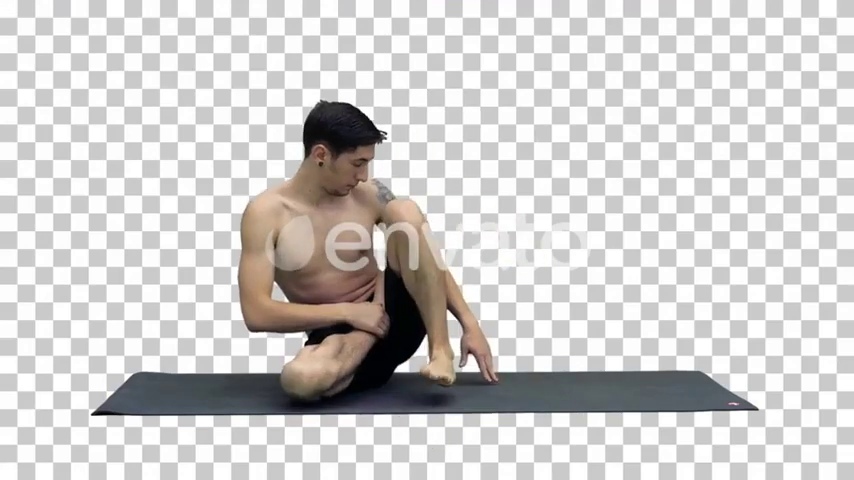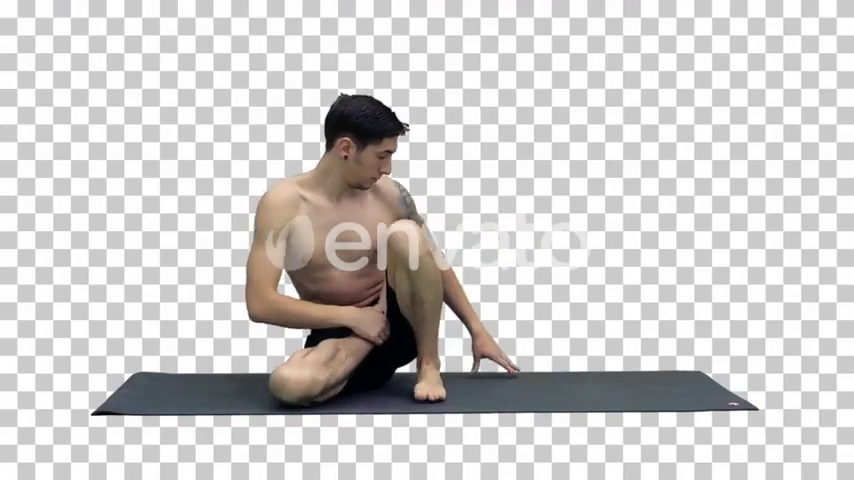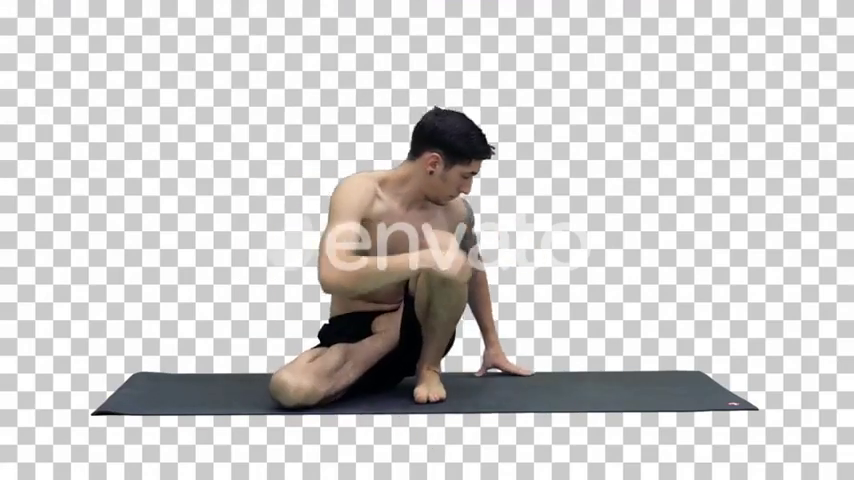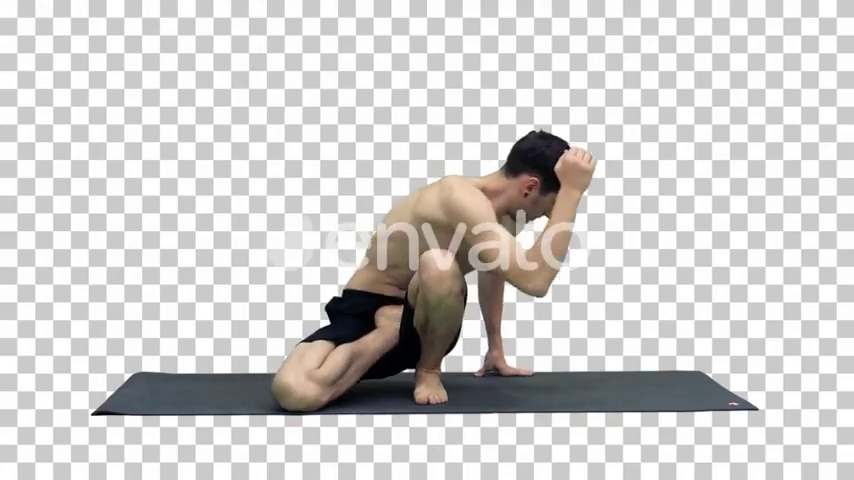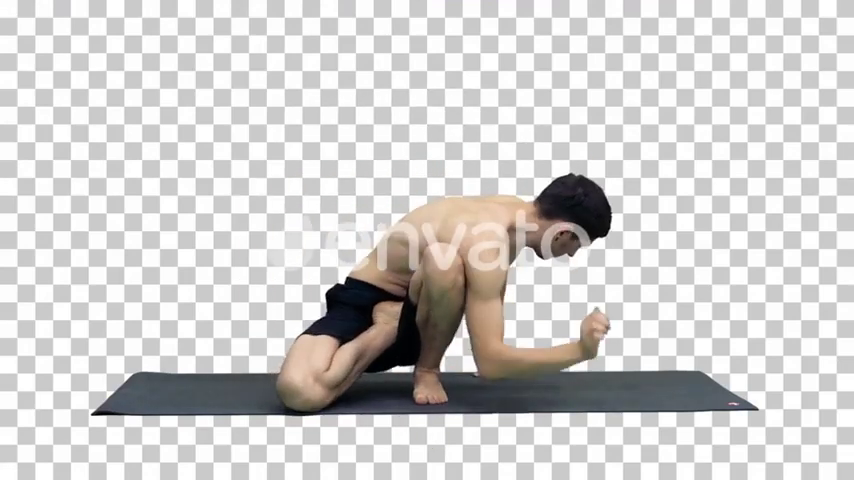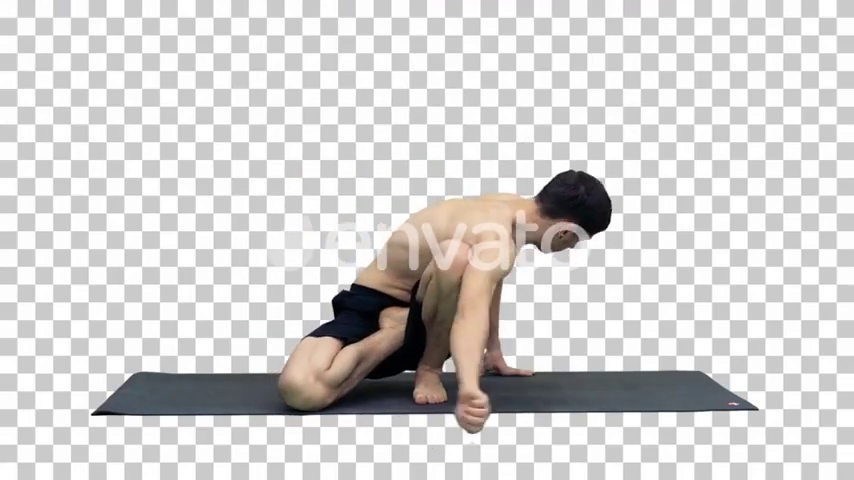
dt=0.4s
person 1, frame 1
left shoulder: (369, 194)
right shoulder: (265, 213)
left elbow: (430, 257)
right elbow: (256, 314)
left wrist: (470, 324)
right wrist: (347, 312)
left hip: (397, 317)
right hip: (337, 335)
left knee: (403, 209)
right knee: (298, 379)
left ankle: (440, 349)
right ankle: (374, 335)
person 1, frame 2
left shoulder: (388, 194)
right shoulder: (283, 203)
left elbow: (435, 262)
right elbow: (260, 304)
left wrist: (478, 331)
right wrist: (350, 316)
left hip: (400, 323)
right hip: (339, 335)
left knee: (405, 233)
right knee: (287, 384)
left ankle: (429, 364)
person 1, frame 3
left shoulder: (455, 210)
right shoulder: (360, 193)
left elbow: (473, 271)
right elbow: (333, 277)
left wrist: (493, 346)
right wrist: (424, 259)
left hip: (422, 333)
right hip: (354, 336)
left knee: (442, 244)
right knee: (287, 388)
left ankle: (428, 367)
person 1, frame 4
left shoulder: (503, 213)
right shoulder: (462, 198)
left elbow: (494, 273)
right elbow: (533, 280)
left wrist: (496, 350)
right wrist: (572, 192)
left hip: (424, 322)
right hip: (363, 314)
right knee: (292, 392)
left ankle: (428, 369)
person 1, frame 5
left shoulder: (512, 211)
right shoulder: (488, 242)
right elbow: (489, 364)
left wrist: (495, 352)
right wrist: (580, 351)
left hip: (417, 311)
right hip: (364, 304)
right knee: (298, 392)
left ankle: (427, 370)
person 1, frame 6
left shoulder: (511, 208)
right shoulder: (496, 237)
left elbow: (487, 283)
right elbow: (469, 314)
left wrist: (494, 353)
right wrist: (471, 390)
left hip: (423, 319)
right hip: (371, 311)
left ankle: (429, 369)
